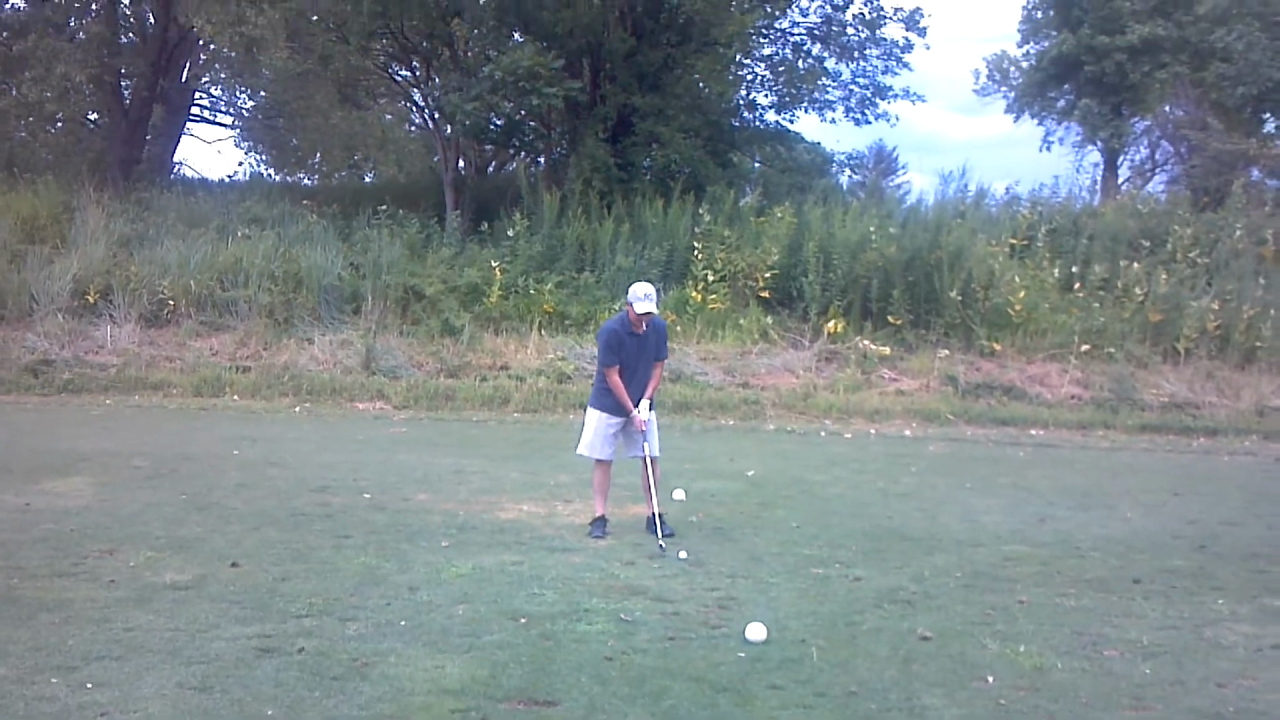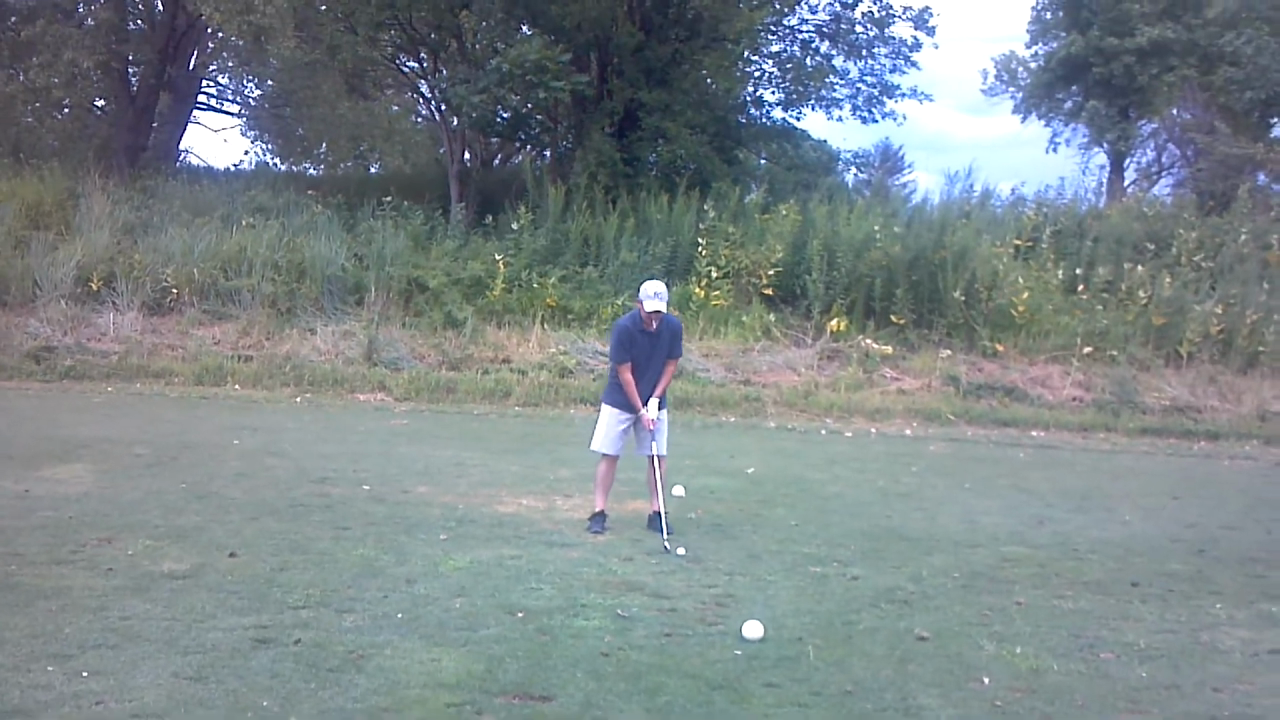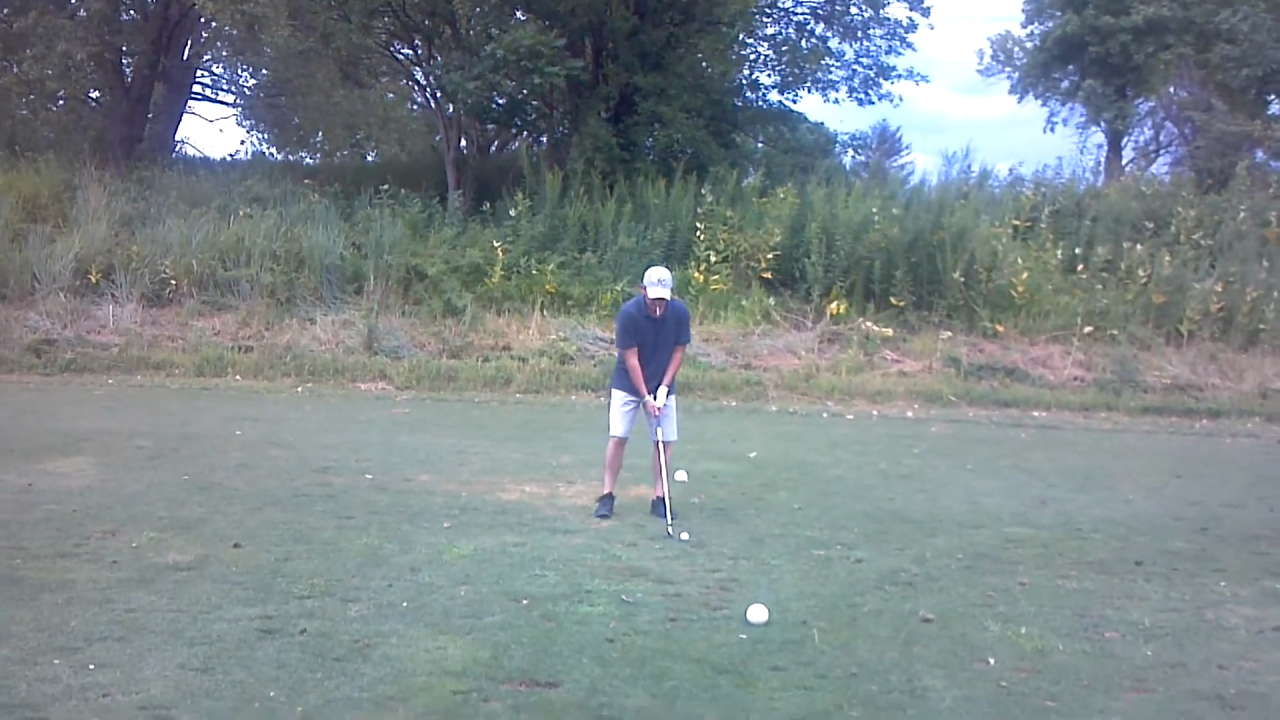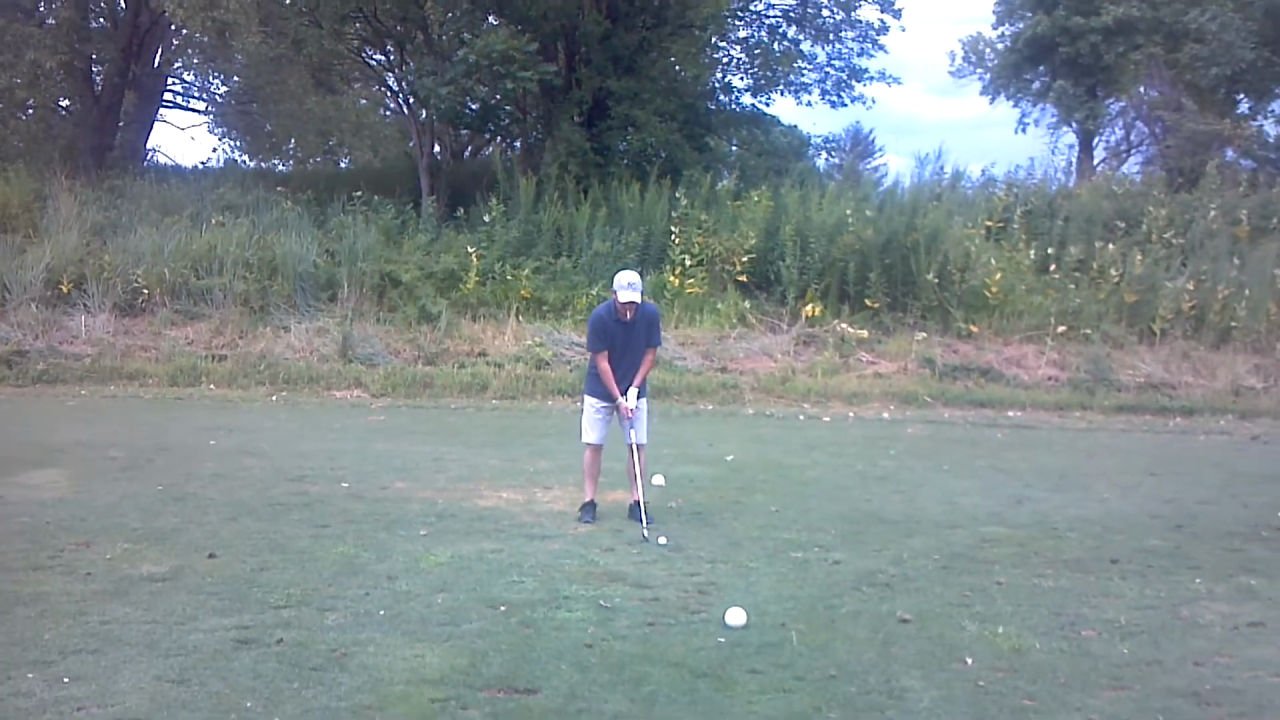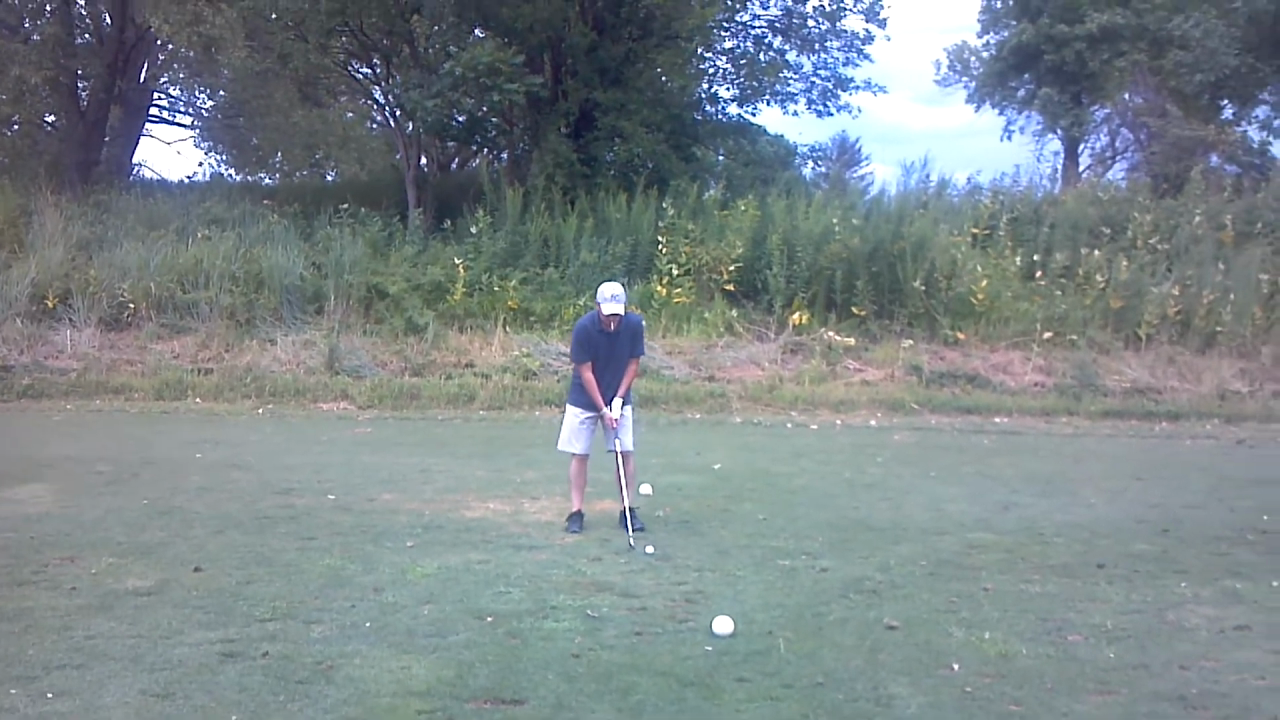
dt=0.2s
person 1, frame 1
left shoulder: (659, 328)
right shoulder: (611, 330)
left elbow: (658, 367)
right elbow: (612, 376)
left wrist: (646, 401)
right wrist: (631, 412)
left hip: (642, 403)
right hip: (608, 406)
left knee: (651, 458)
right knee: (603, 460)
left ankle: (654, 515)
right ankle: (599, 517)
person 1, frame 2
left shoulder: (673, 326)
right shoulder: (623, 327)
left elbow: (671, 365)
right elbow: (624, 373)
left wrist: (655, 399)
right wrist: (640, 411)
left hip: (655, 401)
right hip: (619, 402)
left knee: (658, 456)
right knee: (608, 455)
left ankle: (655, 512)
right ankle: (598, 513)
person 1, frame 3
left shoulder: (680, 312)
right shoulder: (628, 313)
left elbow: (679, 351)
right elbow: (630, 358)
left wrist: (663, 387)
right wrist: (645, 397)
left hip: (663, 386)
right hip: (627, 385)
left knee: (663, 442)
right knee: (618, 438)
left ankle: (659, 498)
right ankle: (607, 495)
person 1, frame 4
left shoulder: (651, 314)
right shoulder: (599, 317)
left elbow: (650, 354)
right elbow: (601, 362)
left wrist: (634, 389)
right wrist: (618, 399)
left hip: (634, 390)
right hip: (600, 391)
left knee: (638, 445)
right knee: (594, 445)
left ankle: (636, 502)
right ankle: (589, 502)
person 1, frame 5
left shoulder: (634, 324)
right shoulder: (583, 328)
left elbow: (633, 364)
right elbow: (585, 372)
left wrist: (618, 399)
right wrist: (602, 409)
left hip: (618, 399)
right hip: (584, 400)
left knee: (625, 452)
right knee: (579, 455)
left ankle: (627, 509)
right ankle: (576, 512)
